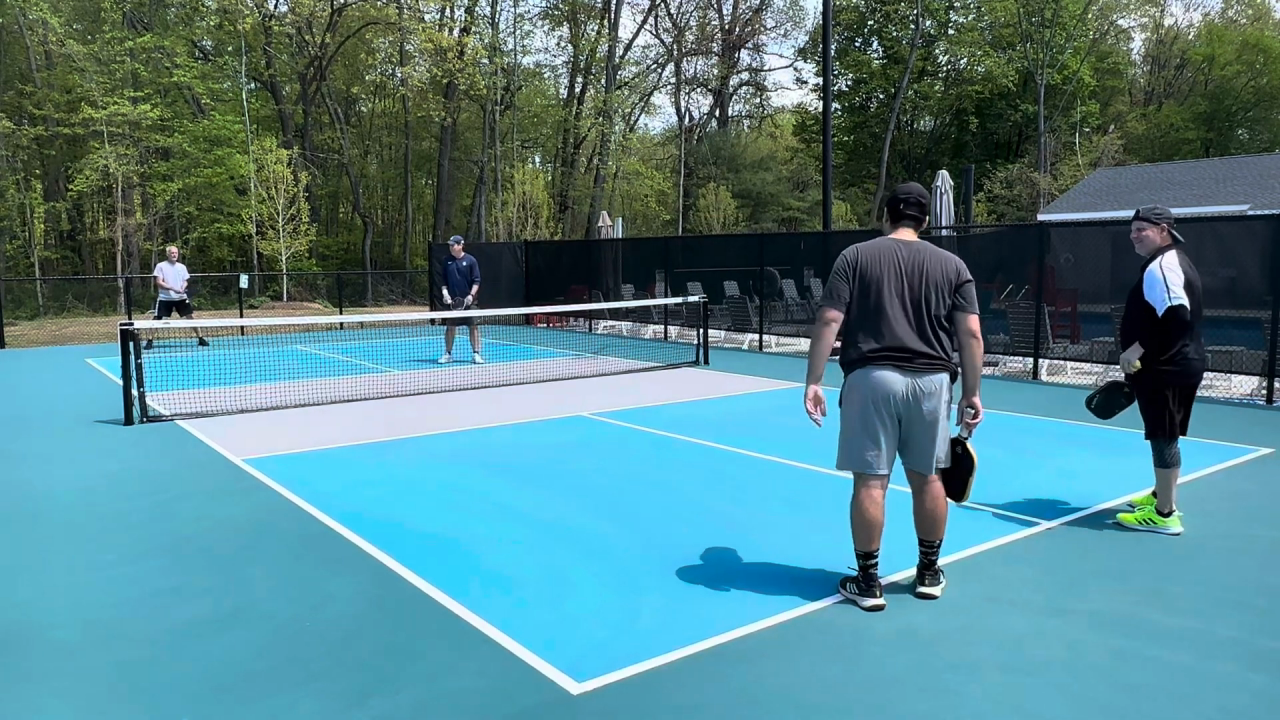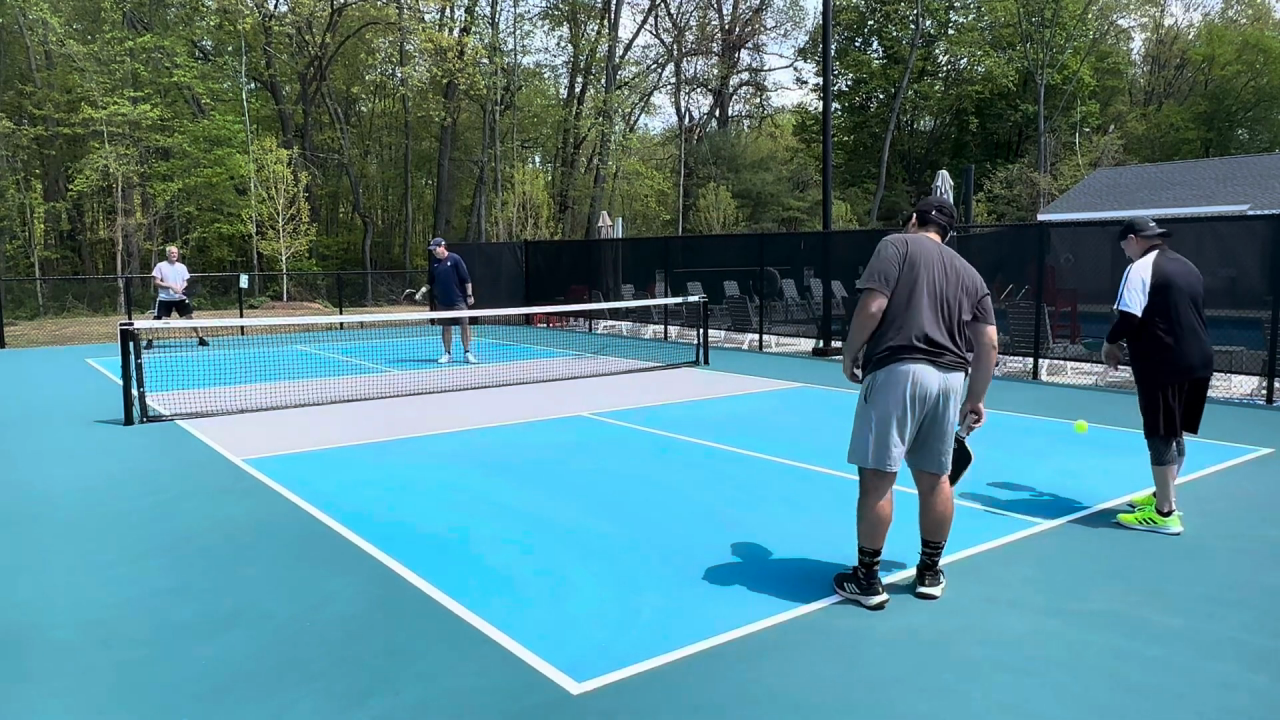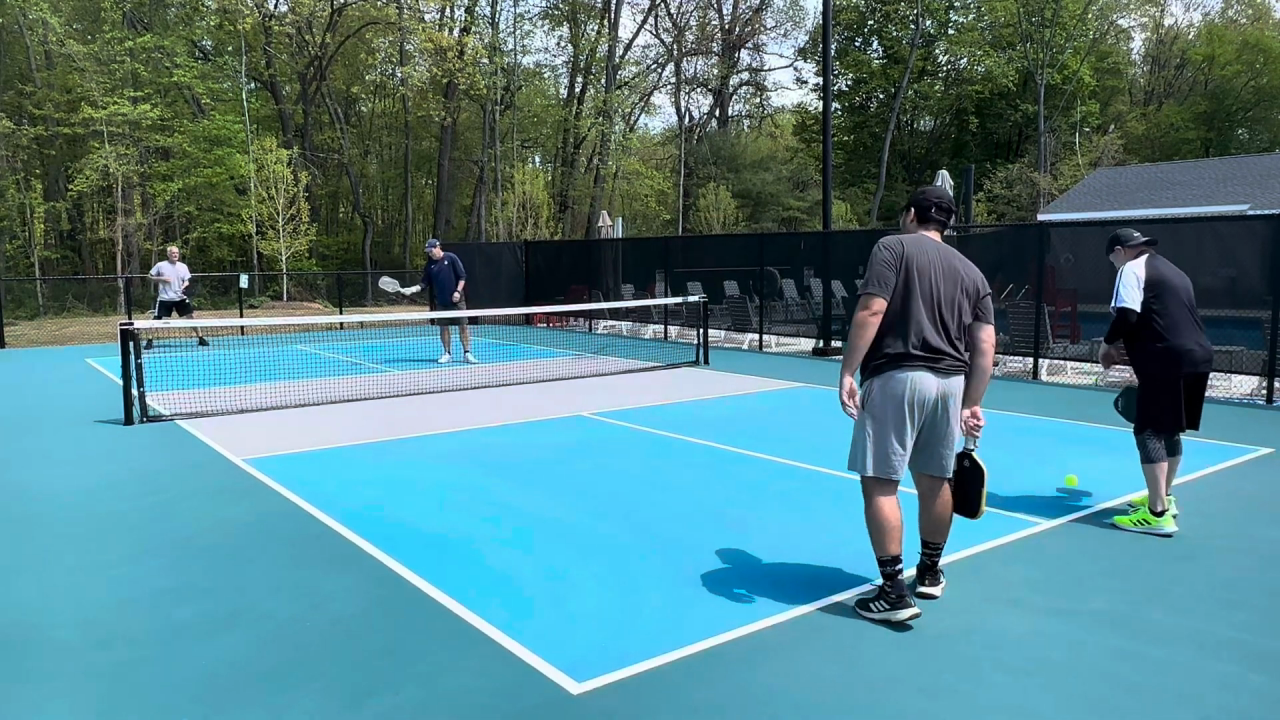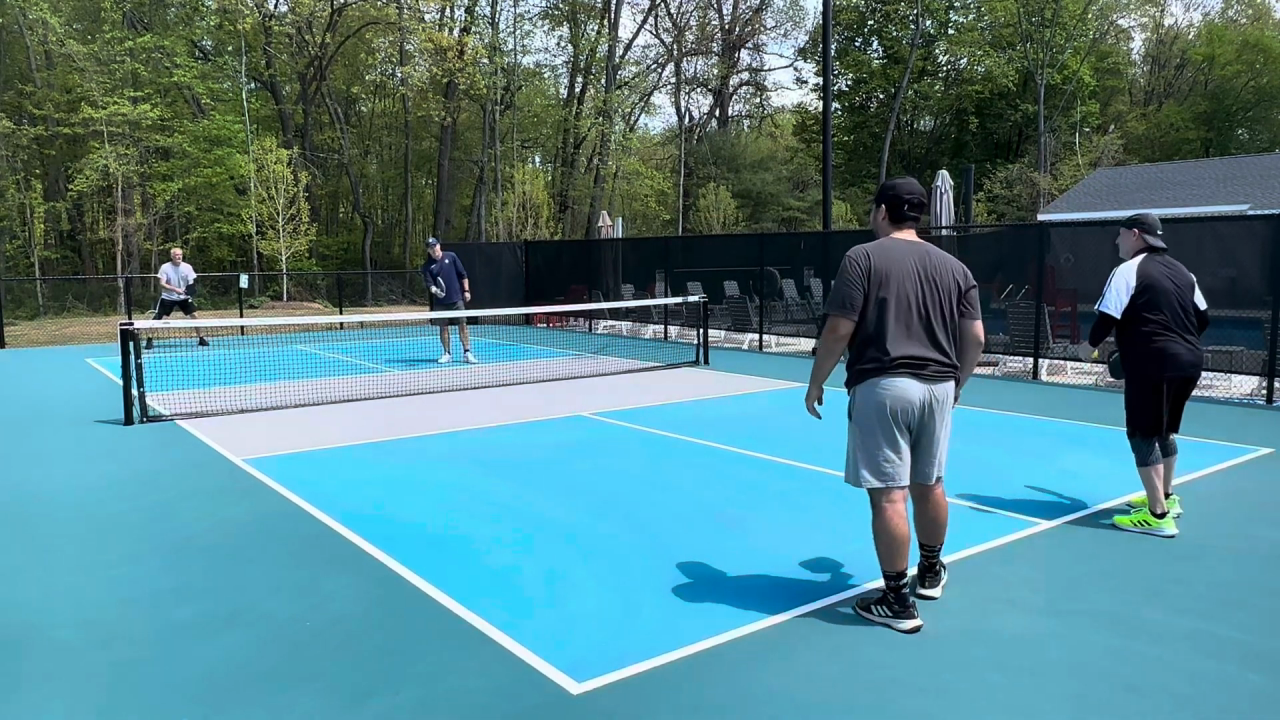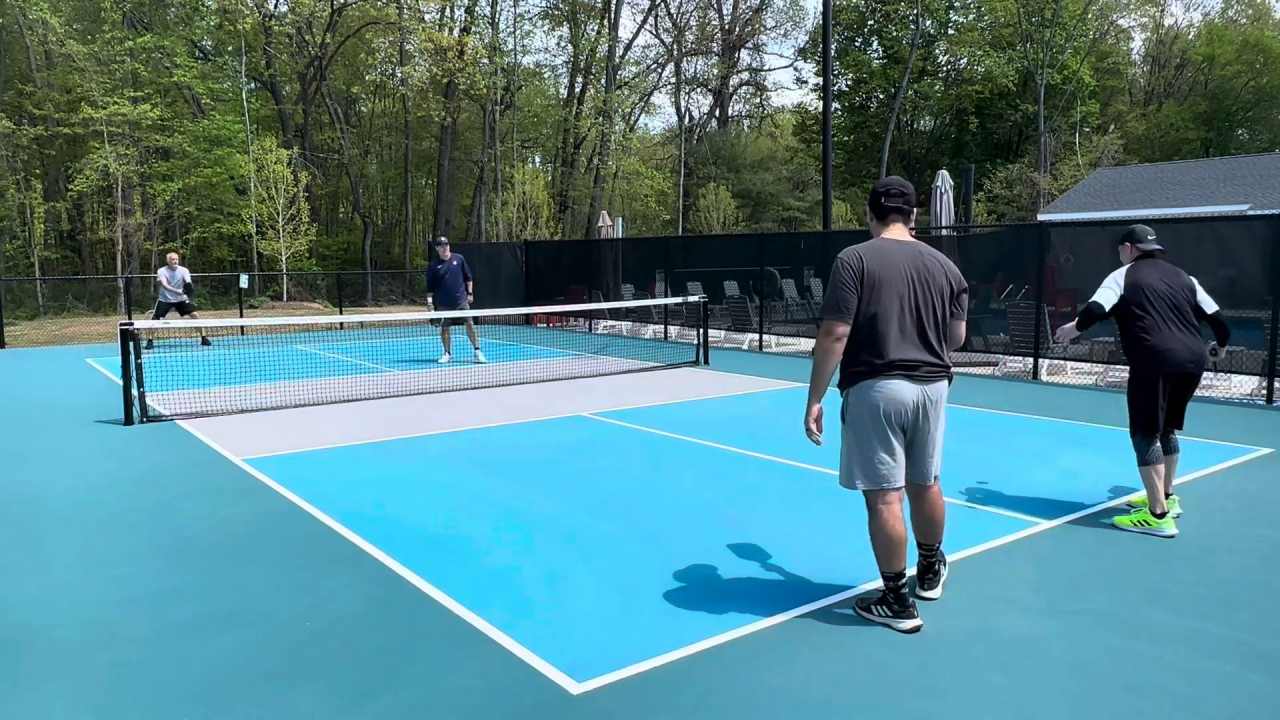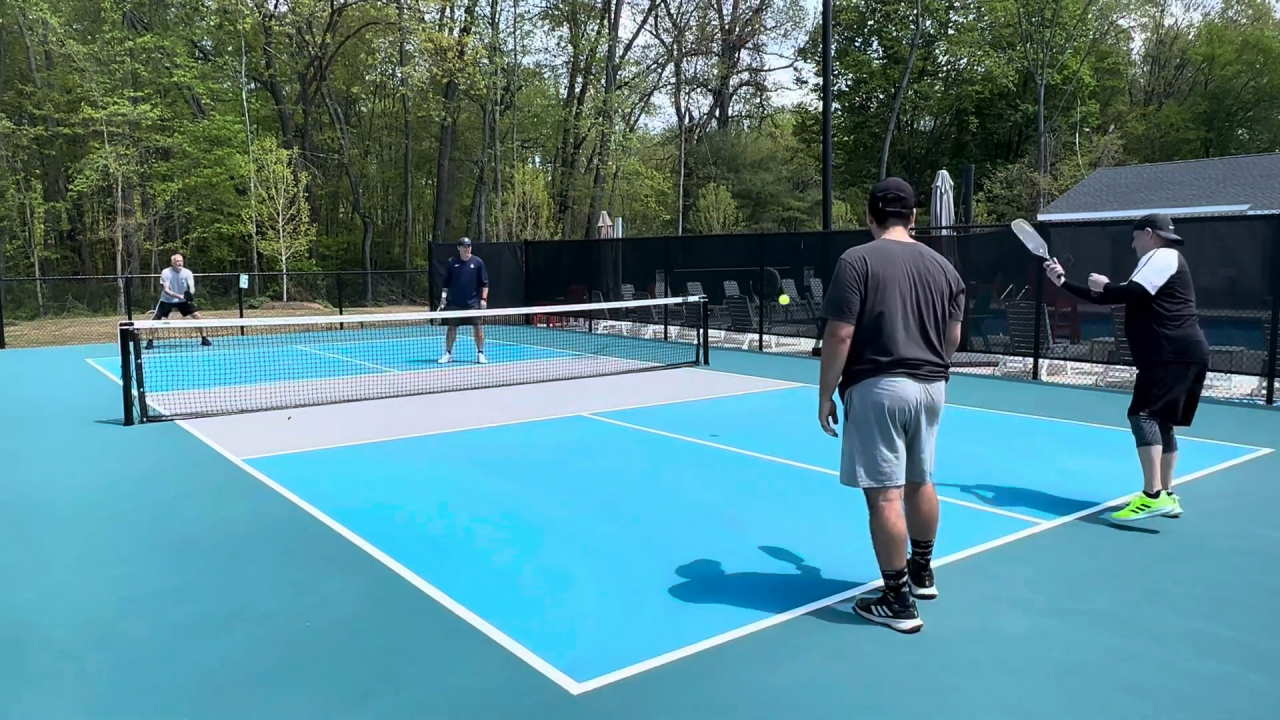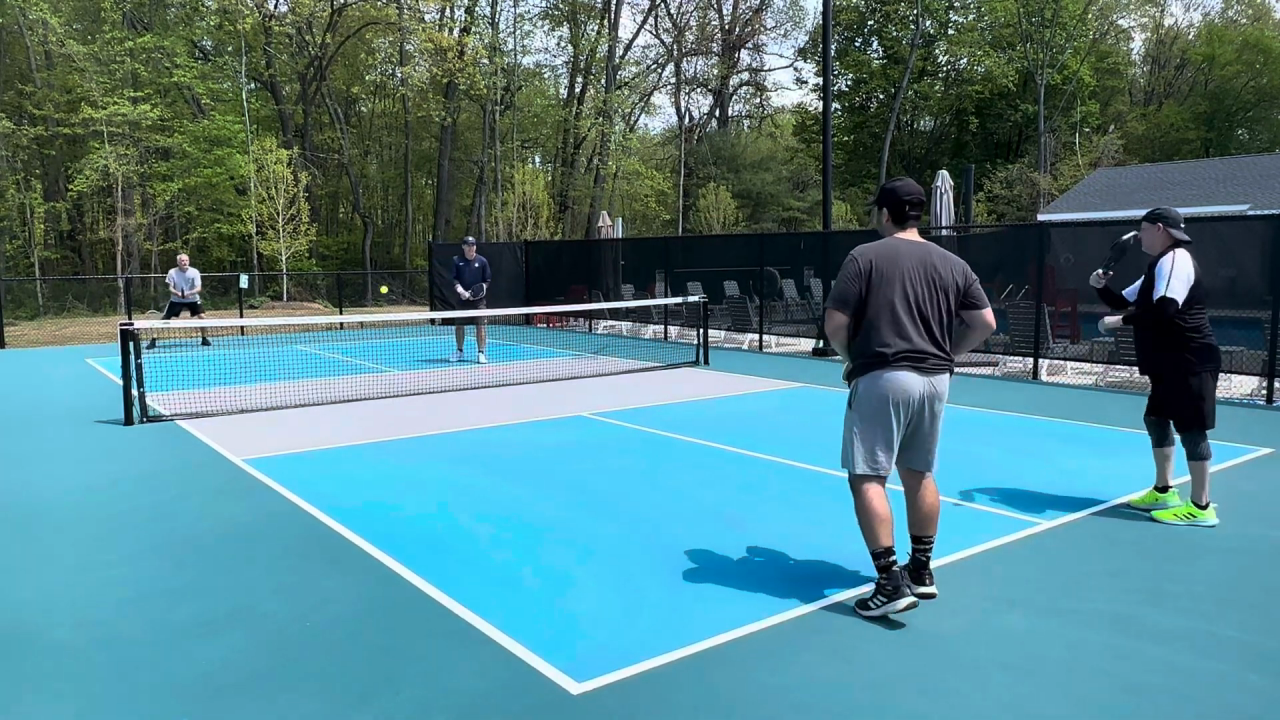
dt=0.4s
person 1, frame 1
left shoulder: (856, 256)
right shoulder: (951, 264)
left elbow: (828, 322)
right elbow: (971, 334)
left wrist: (813, 381)
right wrist: (971, 392)
left hip: (871, 379)
right hip: (929, 380)
left knee: (870, 482)
right knee: (927, 478)
left ankle: (868, 581)
right ankle: (928, 573)
person 1, frame 2
left shoulder: (897, 244)
right shoulder: (970, 273)
left elbow: (872, 306)
right elbow: (988, 345)
left wrist: (850, 357)
right wrist: (975, 399)
left hip: (898, 372)
right hip: (949, 378)
left knee: (876, 476)
right knee: (934, 479)
left ankle: (867, 579)
right ankle: (930, 572)
person 1, frame 3
left shoulder: (893, 247)
right shoulder: (970, 272)
left elbow: (870, 312)
right elbow: (984, 345)
left wrist: (847, 373)
right wrist: (971, 403)
left hip: (896, 379)
right hip: (948, 382)
left knee: (881, 485)
right knee: (936, 481)
left ankle: (894, 593)
right ankle: (930, 573)
person 1, frame 4
left shoulder: (862, 258)
right shoulder: (953, 267)
left elbow: (838, 331)
right elbow: (975, 337)
left wrist: (815, 384)
right wrist: (955, 379)
left hip: (882, 388)
right hip: (937, 387)
left knee: (889, 495)
right knee: (929, 485)
left ankle: (898, 602)
right ankle: (931, 573)
person 1, frame 5
left shoulder: (854, 260)
right shoulder: (944, 266)
left elbow: (834, 335)
right elbow: (957, 337)
left wrist: (814, 400)
left hip: (876, 390)
right hip: (931, 387)
left knee: (884, 496)
right knee: (925, 484)
left ankle: (898, 602)
right ankle: (930, 572)
person 1, frame 6
left shoulder: (857, 260)
right shoulder: (942, 266)
left elbow: (839, 336)
right elbow: (951, 339)
left wrist: (825, 395)
left hip: (877, 388)
right hip: (930, 387)
left knee: (885, 494)
right knee: (919, 482)
left ankle: (899, 602)
right ankle: (922, 572)
person 1, frame 7
left shoulder: (865, 256)
right shoulder: (953, 264)
left elbow: (834, 323)
right elbow: (985, 323)
left wrist: (848, 354)
left hip: (882, 380)
right hip: (934, 380)
left knee: (867, 481)
right knee: (919, 475)
left ankle: (892, 580)
right ankle: (921, 570)
person 2, frame 1
left shoulder: (1161, 265)
right shoulder: (1171, 262)
left elbow: (1176, 314)
left wrist: (1138, 347)
right wrist: (1143, 349)
left hip: (1164, 368)
right hip: (1179, 364)
left knee: (1162, 437)
right knee: (1166, 435)
left ankle: (1165, 514)
right ankle: (1161, 495)
person 2, frame 2
left shoulder: (1140, 268)
right shoulder: (1188, 267)
left elbow: (1128, 318)
left wrist: (1111, 342)
left hip: (1164, 366)
right hip: (1196, 361)
left knee: (1159, 435)
right knee: (1173, 433)
left ankle: (1164, 513)
right ankle: (1163, 496)
person 2, frame 3
left shoulder: (1133, 269)
right shoulder: (1173, 271)
left elbow: (1127, 315)
left wrist: (1108, 344)
left hip: (1166, 363)
right hip: (1195, 358)
left knee: (1149, 432)
right knee: (1169, 432)
left ankle: (1158, 514)
right ankle: (1161, 497)
person 2, frame 4
left shoulder: (1128, 271)
right shoulder: (1181, 271)
left elbow: (1108, 319)
right elbow: (1203, 318)
left wrist: (1090, 345)
left hip: (1153, 366)
right hip: (1189, 363)
left knee: (1143, 435)
right knee: (1163, 431)
left ankle: (1159, 515)
right ankle: (1166, 498)
person 2, frame 5
left shoulder: (1122, 275)
right shoulder: (1182, 278)
left elbow: (1096, 309)
right elbow: (1217, 320)
left wrist: (1074, 326)
right wrist: (1218, 344)
left hip: (1154, 363)
right hip: (1191, 361)
left knee: (1145, 434)
right knee: (1165, 429)
left ankle: (1158, 516)
right ankle: (1166, 497)
person 2, frame 6
left shoulder: (1163, 257)
right shoulder: (1153, 262)
left elbow: (1131, 294)
right elbow: (1103, 297)
left wrist: (1104, 285)
right wrist: (1064, 282)
left hip: (1173, 354)
right hip: (1174, 355)
left knee: (1143, 415)
right knee: (1160, 423)
left ankle: (1153, 496)
right ankle: (1164, 495)
person 2, frame 7
left shoulder: (1175, 261)
right shoulder: (1162, 264)
left elbow: (1166, 310)
right elbow: (1126, 302)
left wrist: (1121, 320)
right wrist: (1102, 287)
left hip: (1190, 360)
right hip: (1171, 362)
left knee: (1190, 428)
right knee: (1156, 418)
left ankle: (1200, 507)
right ankle: (1164, 491)
